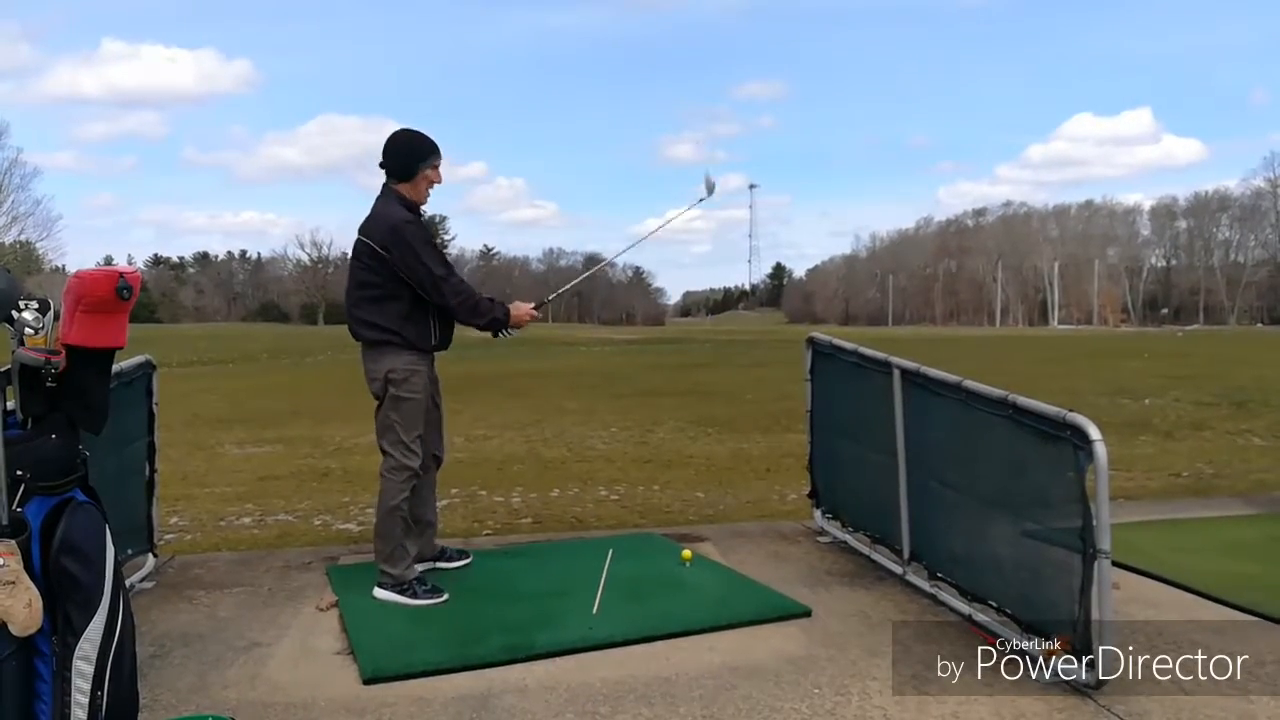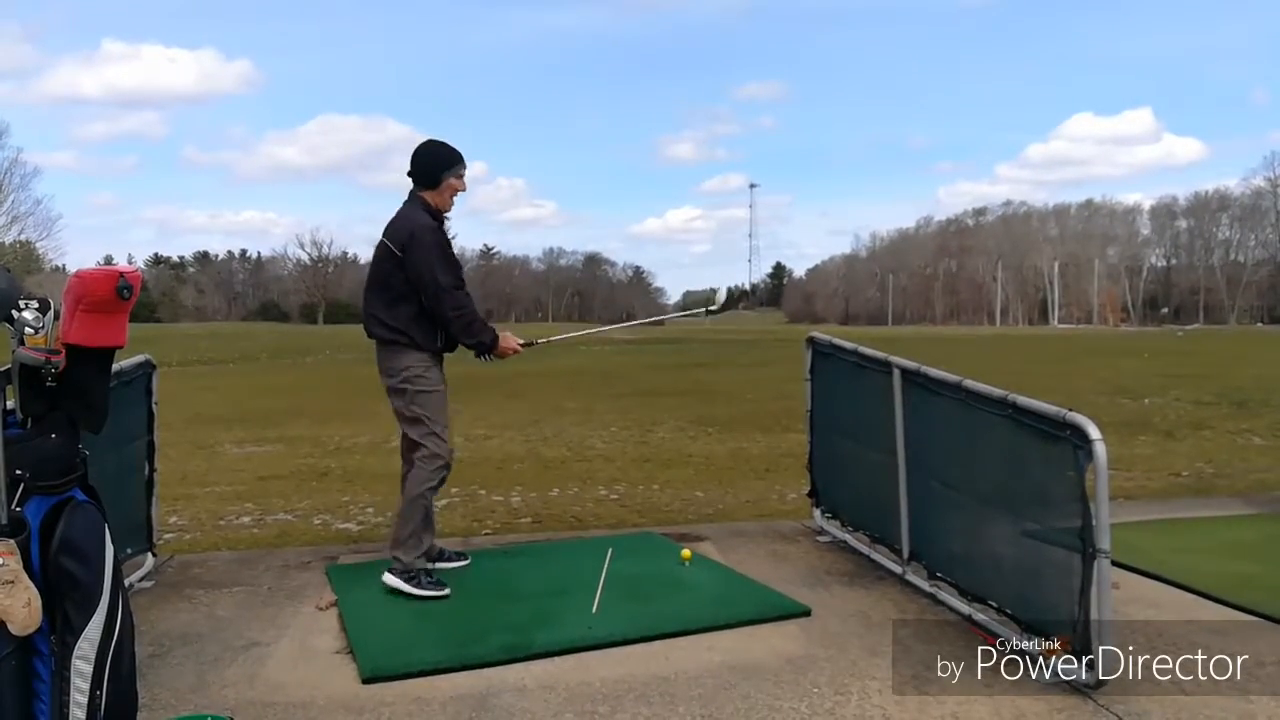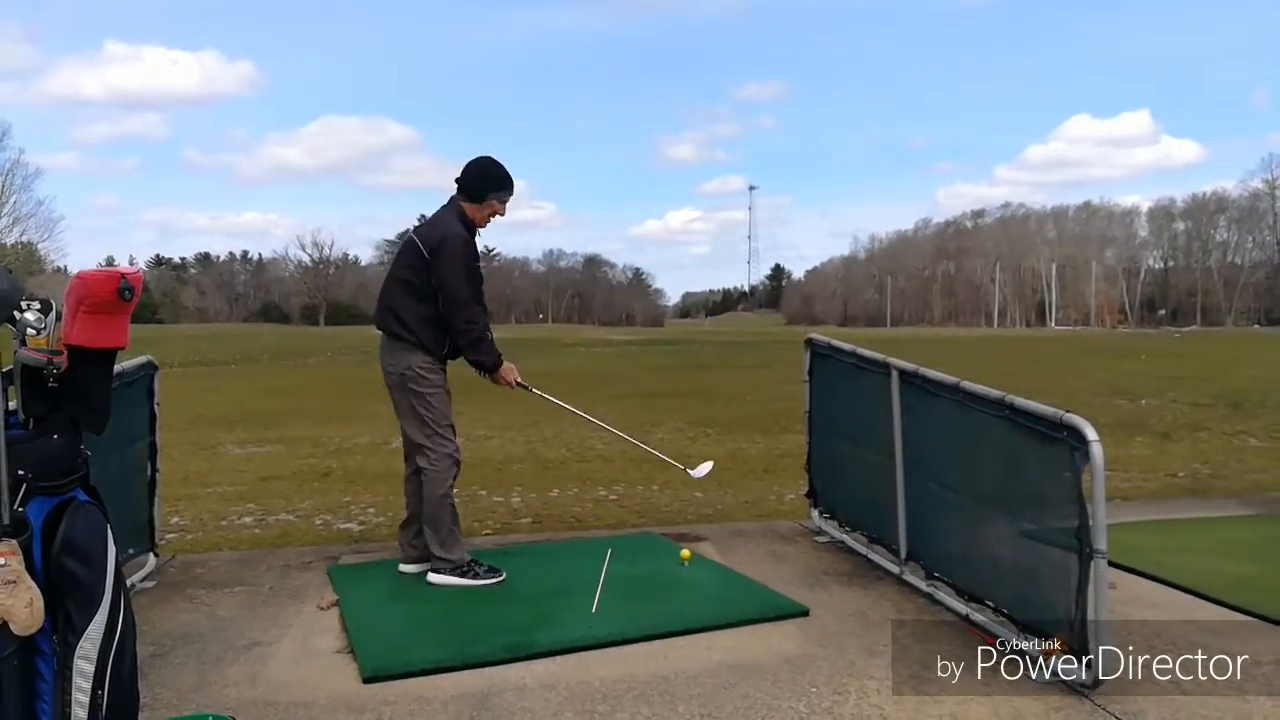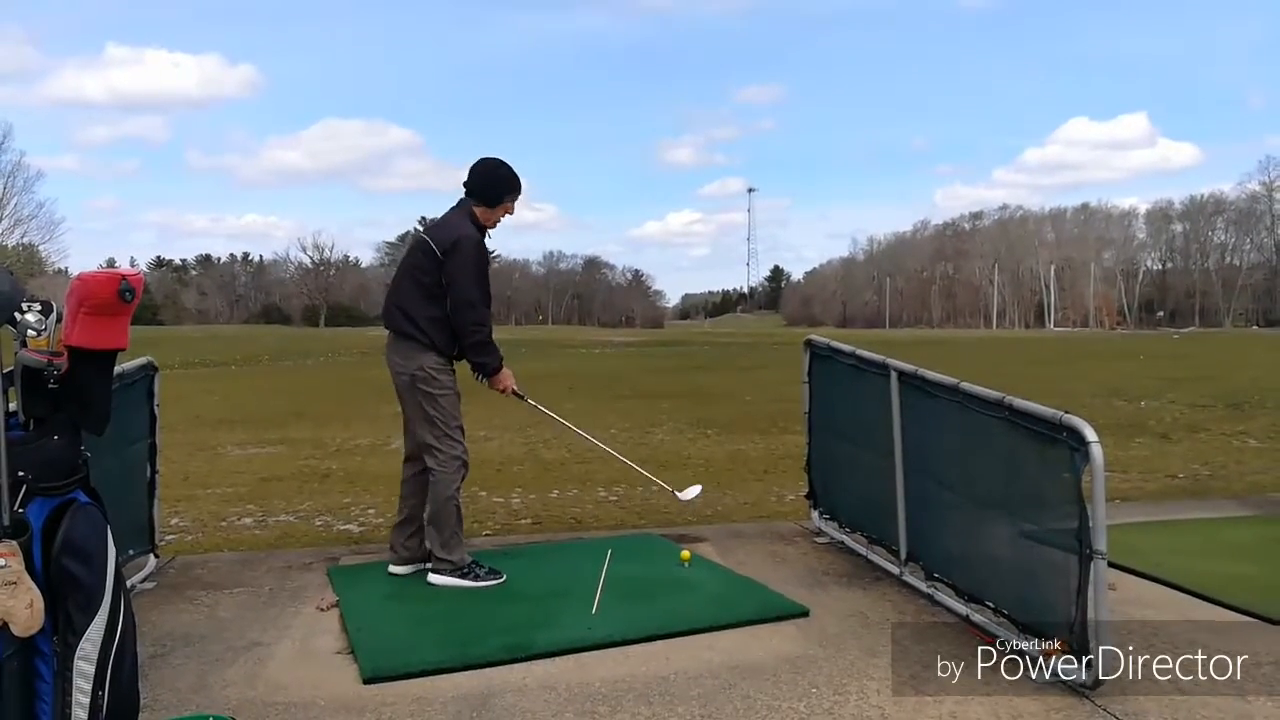
dt=0.4s
person 1, frame 1
left shoulder: (398, 218)
right shoulder: (396, 224)
left elbow: (439, 284)
right elbow: (442, 288)
left wrist: (493, 314)
right wrist: (502, 315)
left hip: (412, 353)
right hip: (398, 358)
left knee: (427, 455)
right knee: (402, 463)
left ankle: (421, 548)
right ankle: (393, 576)
person 1, frame 2
left shoulder: (417, 223)
right shoulder: (420, 229)
left elbow: (444, 296)
right elbow: (445, 300)
left wrist: (483, 338)
right wrist: (489, 340)
left hip: (412, 352)
right hip: (411, 355)
left knee: (421, 454)
right knee: (434, 452)
left ankle: (419, 550)
right ankle: (404, 563)
person 1, frame 3
left shoulder: (444, 228)
right shoulder: (453, 238)
left elbow: (460, 307)
right elbow: (461, 311)
left wrist: (487, 359)
right wrist: (492, 363)
left hip: (409, 351)
right hip: (415, 356)
left knee: (423, 454)
right knee: (440, 455)
left ankle: (417, 549)
right ankle: (447, 560)
person 1, frame 4
left shoulder: (448, 228)
right shoulder: (465, 239)
right elbow: (468, 314)
left wrist: (487, 363)
right wrist: (494, 367)
left hip: (411, 350)
right hip: (424, 356)
left knee: (421, 454)
right knee: (448, 456)
left ankle: (407, 551)
right ankle: (449, 561)
